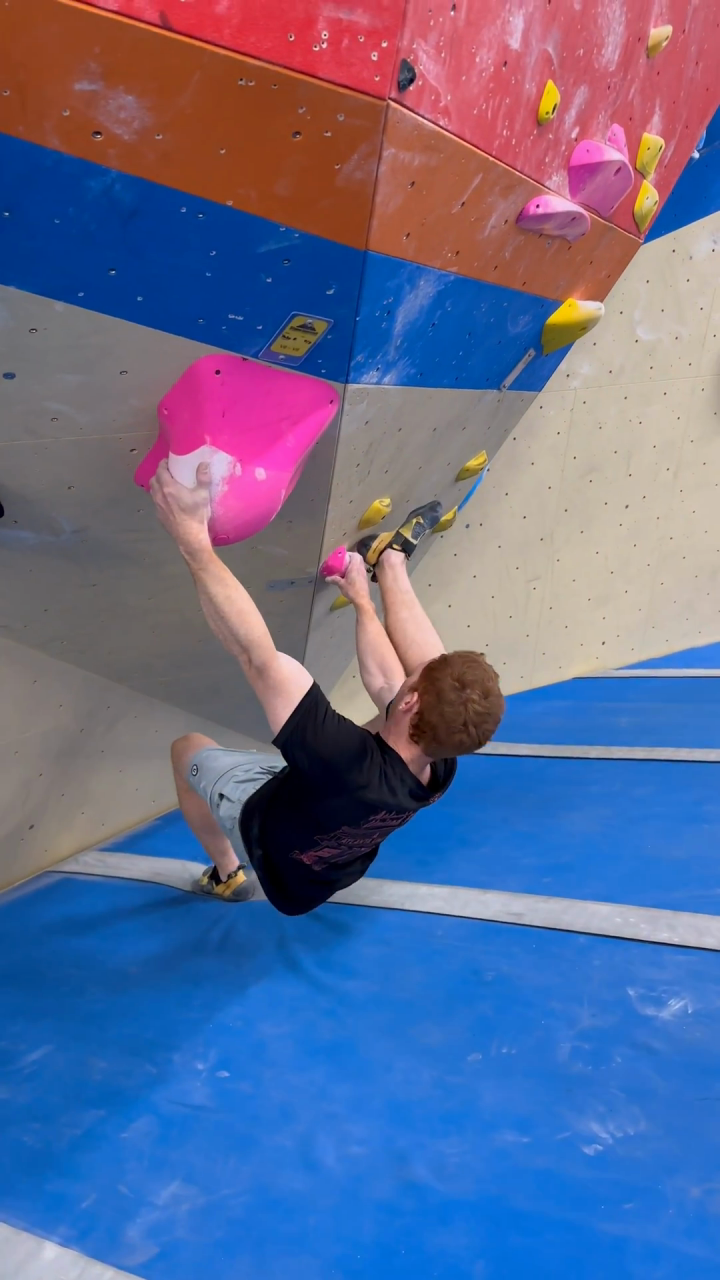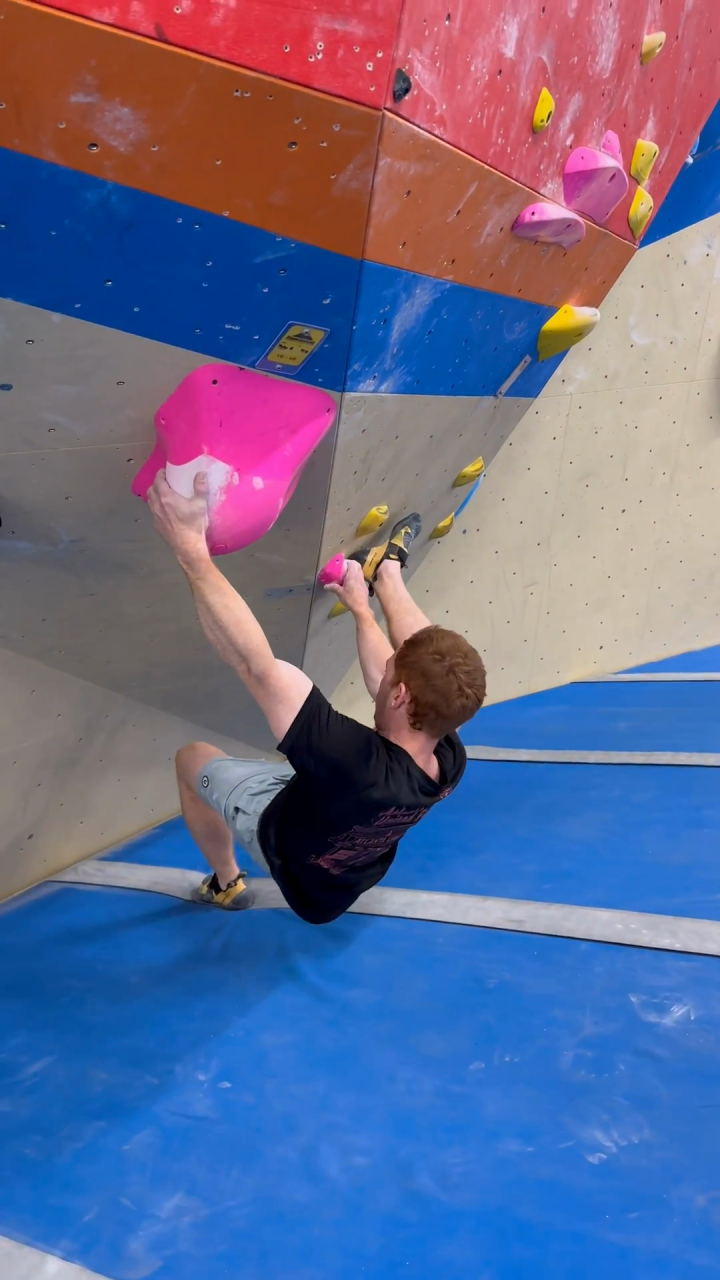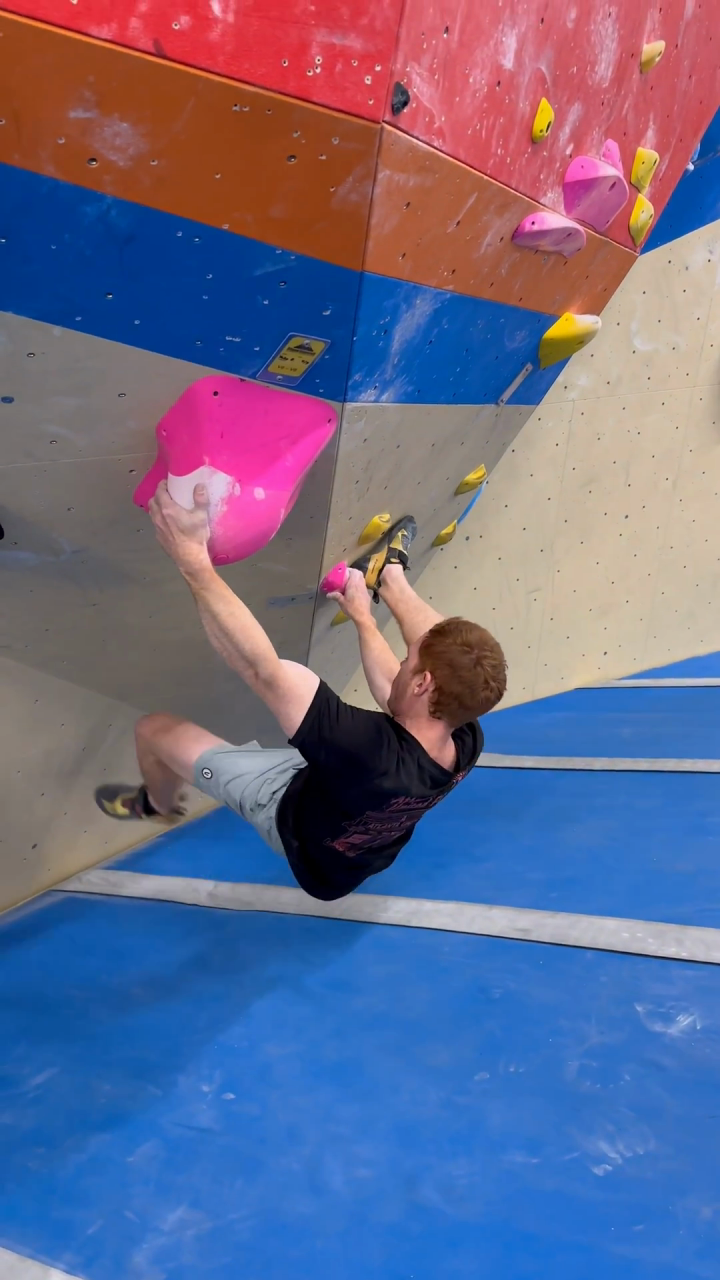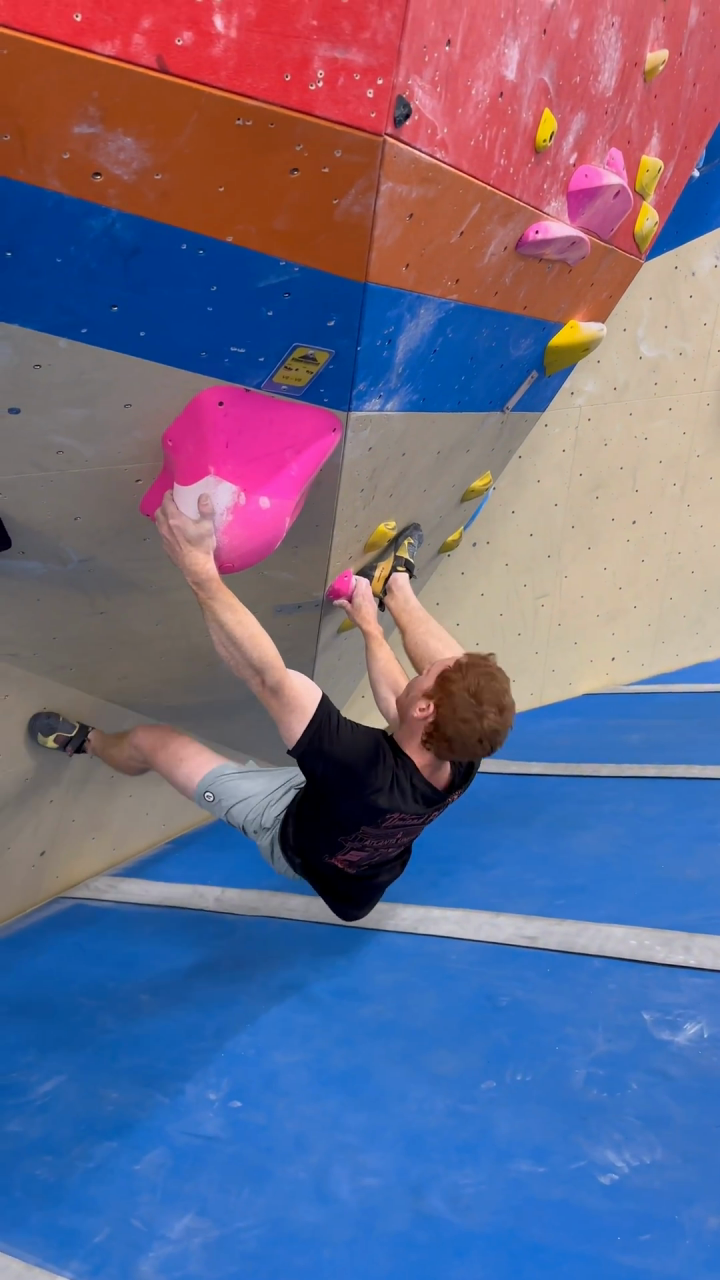
dt=0.3s
person 1, frame 1
left shoulder: (344, 759)
right shoulder: (438, 771)
left elbow: (259, 658)
right elbow: (384, 681)
left wrist: (193, 540)
right wrist: (361, 601)
left hip: (267, 828)
left knee: (187, 749)
right knee: (443, 671)
left ankle: (228, 875)
right ankle: (390, 560)
person 1, frame 2
left shoulder: (349, 759)
right shoulder: (450, 763)
left elbow: (257, 665)
right elbow: (388, 688)
left wrist: (190, 549)
right wrist: (360, 611)
left hip: (283, 835)
left knee: (192, 758)
right knee: (440, 656)
left ankle: (226, 884)
right ankle: (385, 571)
person 1, frame 3
left shoulder: (363, 749)
right shoulder: (466, 744)
left elbow: (264, 667)
right elbow: (396, 693)
left wrist: (191, 558)
right wrist: (362, 617)
left hip: (292, 816)
left knee: (156, 730)
right knee: (458, 649)
left ankle: (155, 801)
right ankle: (388, 573)
person 1, frame 4
left shoulder: (359, 764)
right shoulder: (462, 764)
left elbow: (269, 676)
right elbow: (400, 702)
left wrist: (199, 570)
right wrist: (369, 626)
left hip: (294, 836)
left knee: (148, 741)
right knee: (468, 671)
left ankle: (90, 741)
right ankle: (394, 584)
